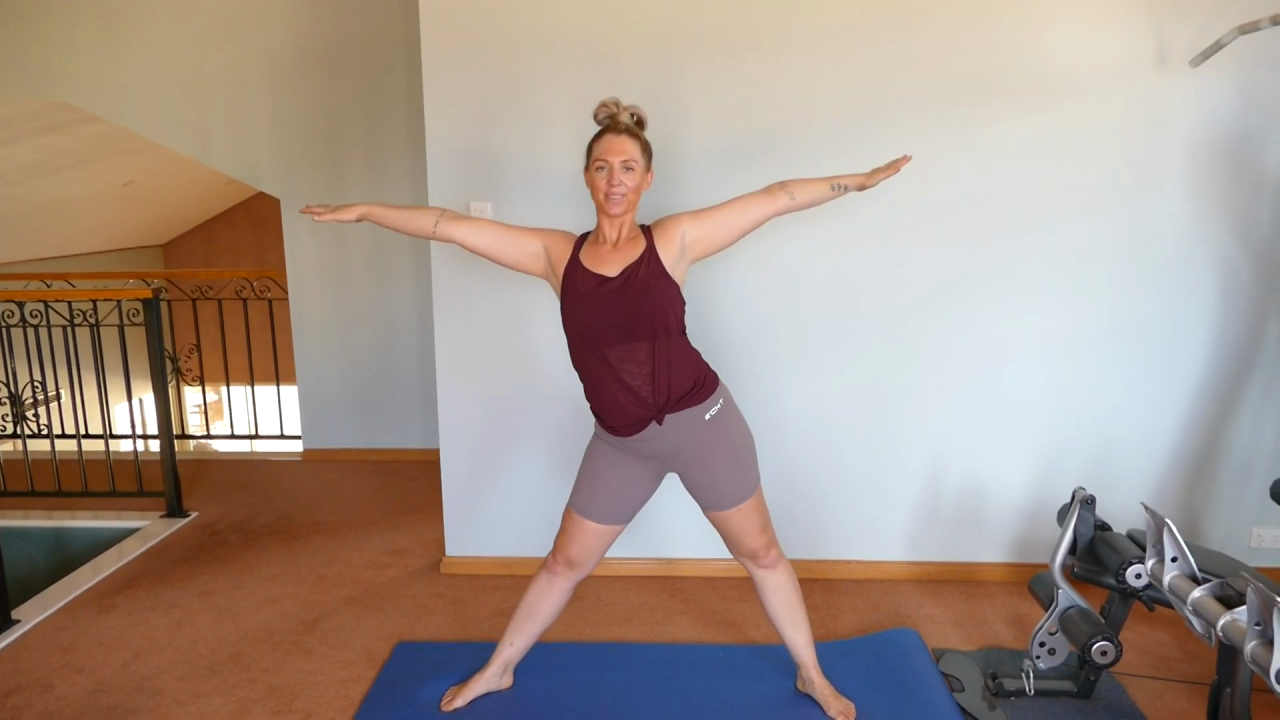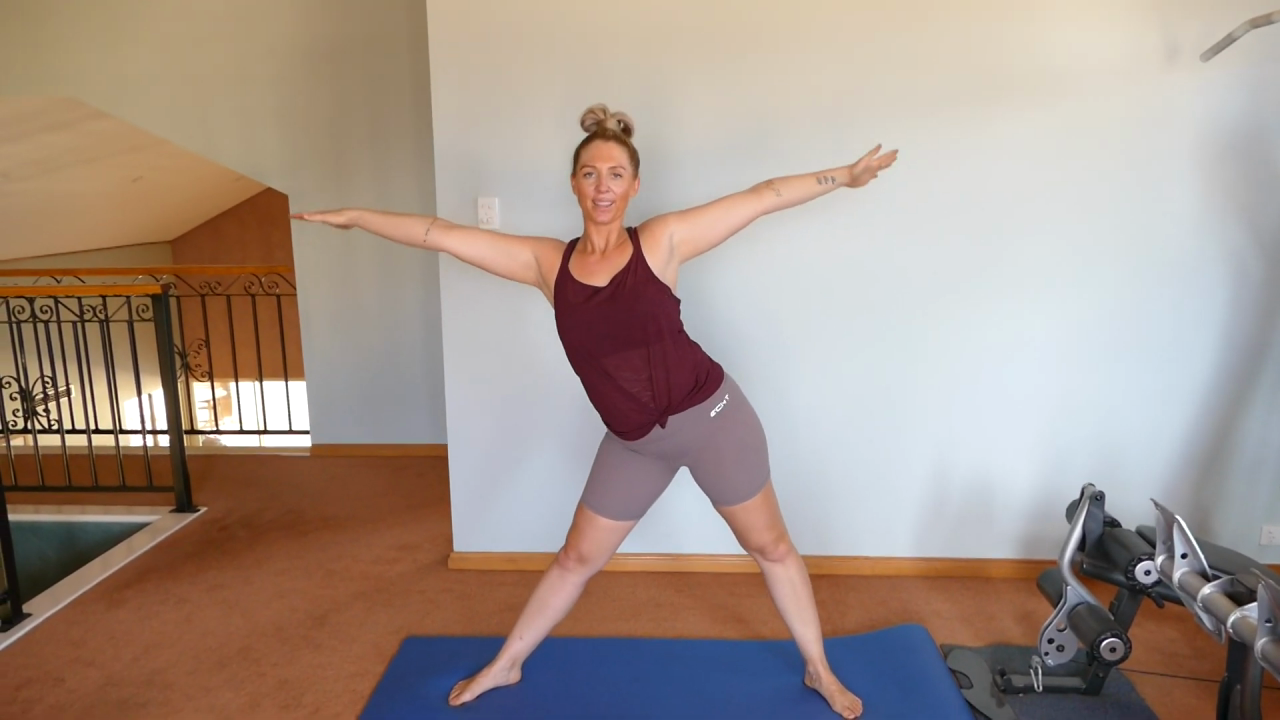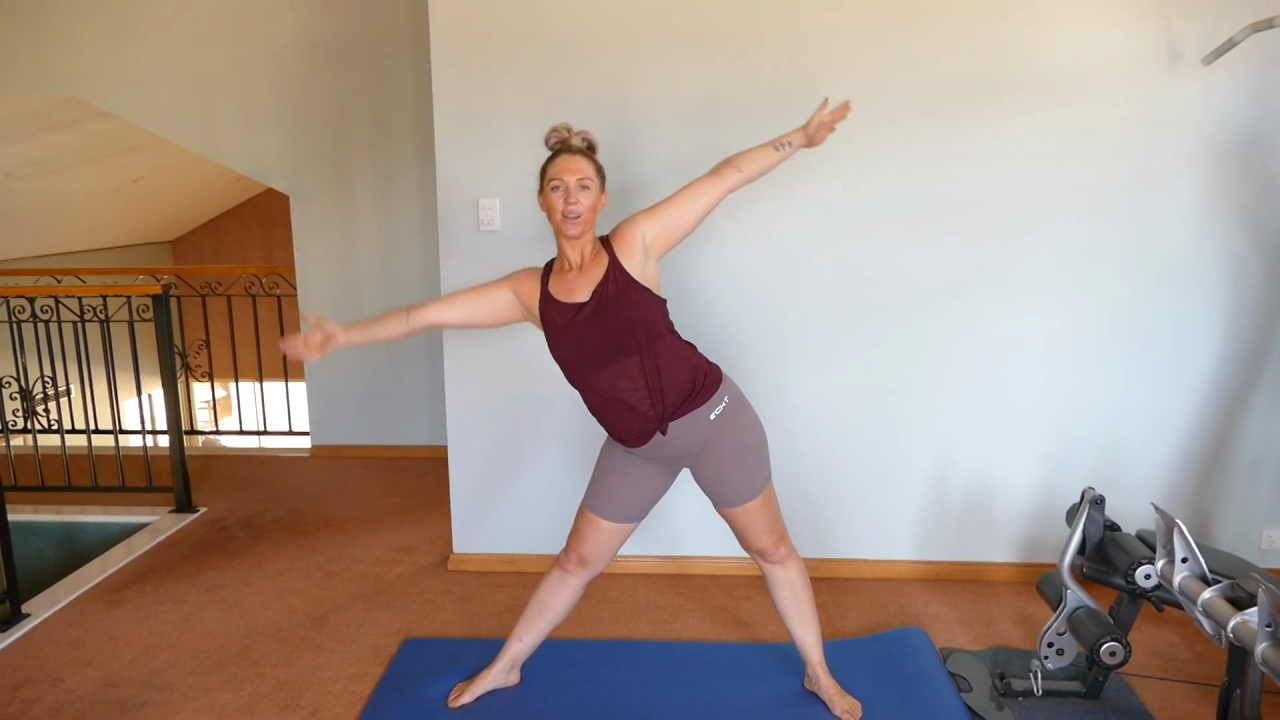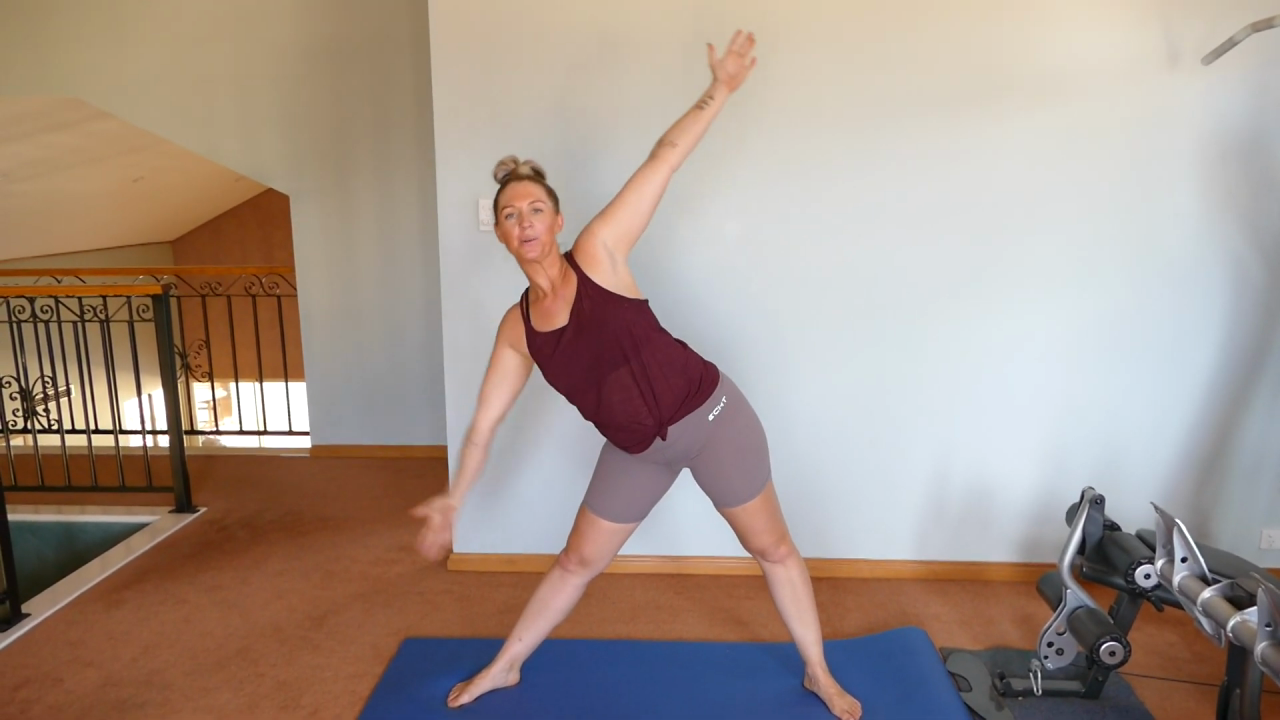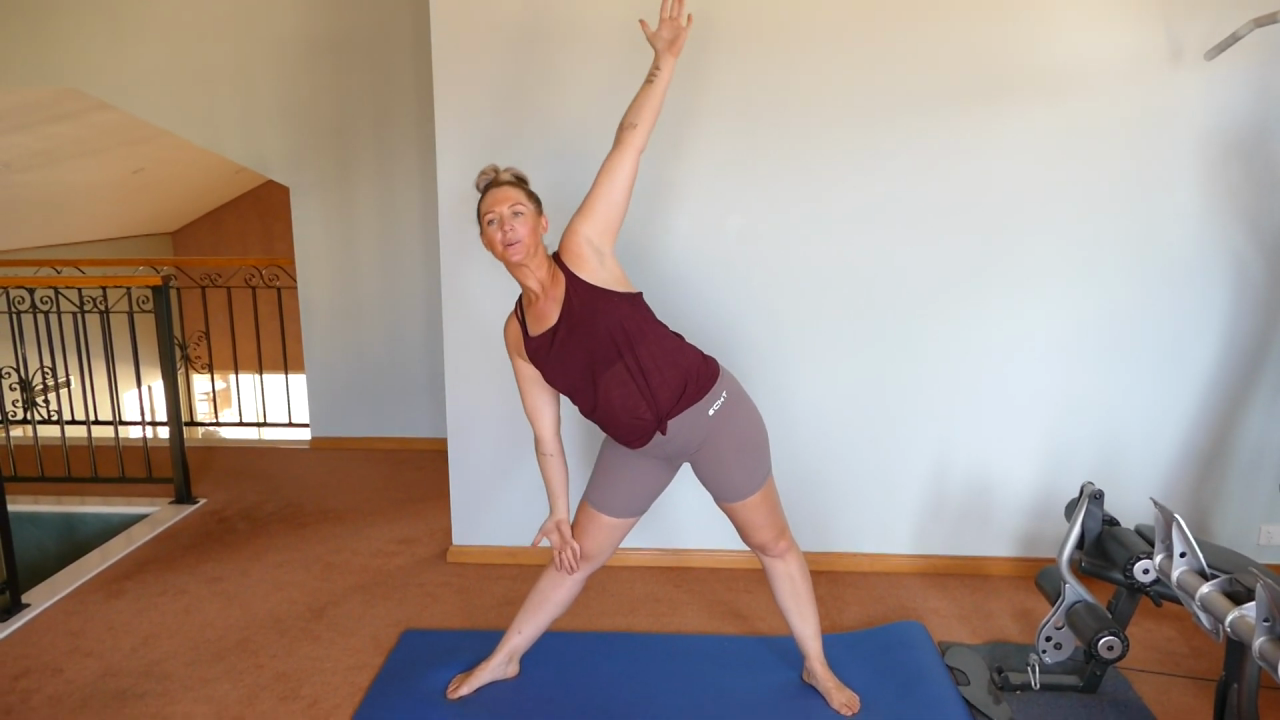
dt=0.4s
person 1, frame 1
left shoulder: (673, 240)
right shoulder: (557, 254)
left elbow: (775, 199)
right elbow: (451, 226)
left wrist: (858, 180)
right wrist: (363, 211)
left hip: (701, 423)
right hip: (620, 442)
left knee: (760, 552)
right knee: (565, 561)
right ankle: (498, 670)
person 1, frame 2
left shoulder: (660, 241)
right shoulder: (548, 262)
left elbow: (761, 197)
right elbow: (442, 234)
left wrist: (843, 175)
right wrist: (353, 216)
left hip: (710, 417)
right hip: (633, 441)
left knee: (770, 546)
right knee: (577, 557)
left ankle: (819, 669)
right ankle: (506, 665)
person 1, frame 3
left shoulder: (635, 244)
right shoulder: (530, 291)
left elbow: (724, 178)
right elbow: (429, 312)
left wrist: (800, 138)
right wrist: (345, 334)
left hip: (710, 417)
right hip: (636, 446)
left knee: (771, 548)
right knee: (578, 561)
right ankle: (504, 667)
person 1, frame 4
left shoulder: (598, 253)
right shoulder: (517, 327)
left elbow: (660, 162)
right elbow: (485, 418)
left wrist: (717, 92)
right wrist: (452, 498)
left hip: (707, 417)
right hip: (636, 449)
left knee: (771, 549)
right knee: (578, 561)
person 1, frame 5
left shoulder: (584, 250)
right shoulder: (517, 332)
left elbow: (629, 142)
right elbow: (546, 434)
left wrist: (664, 60)
right wrist: (558, 513)
left hip: (708, 410)
right hip: (637, 444)
left knee: (772, 543)
right knee: (577, 555)
right ankle: (504, 659)
